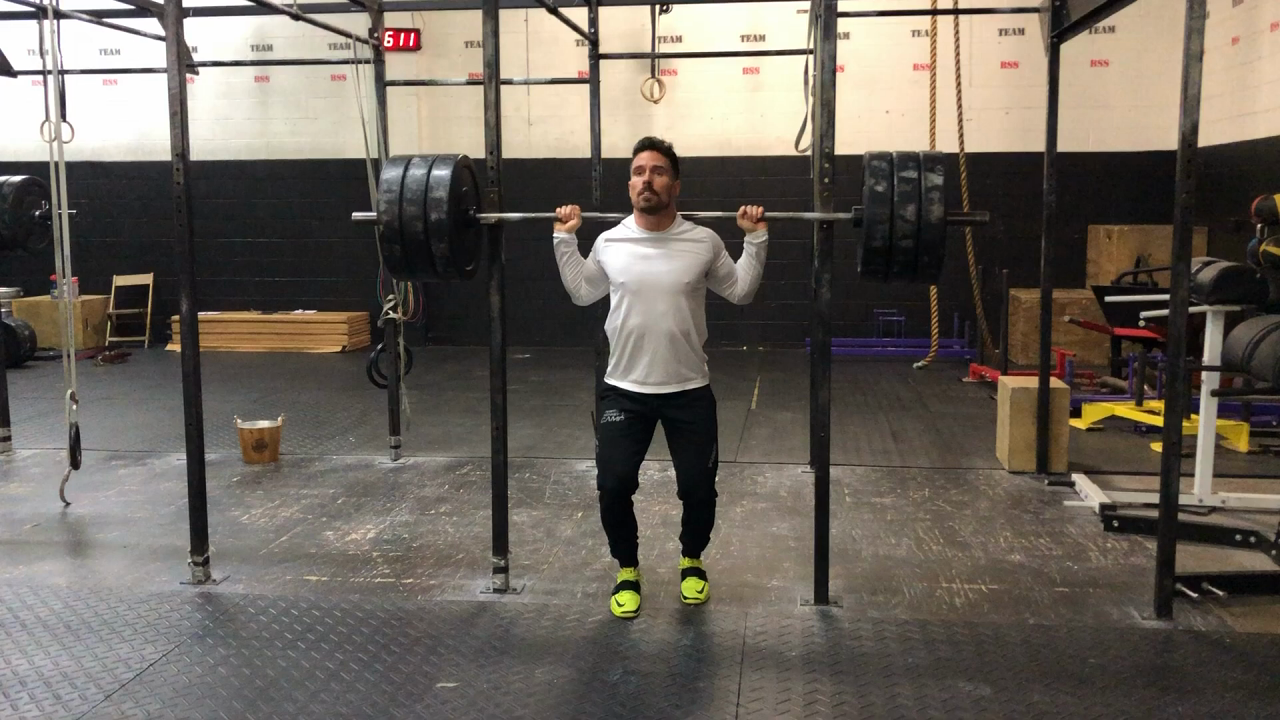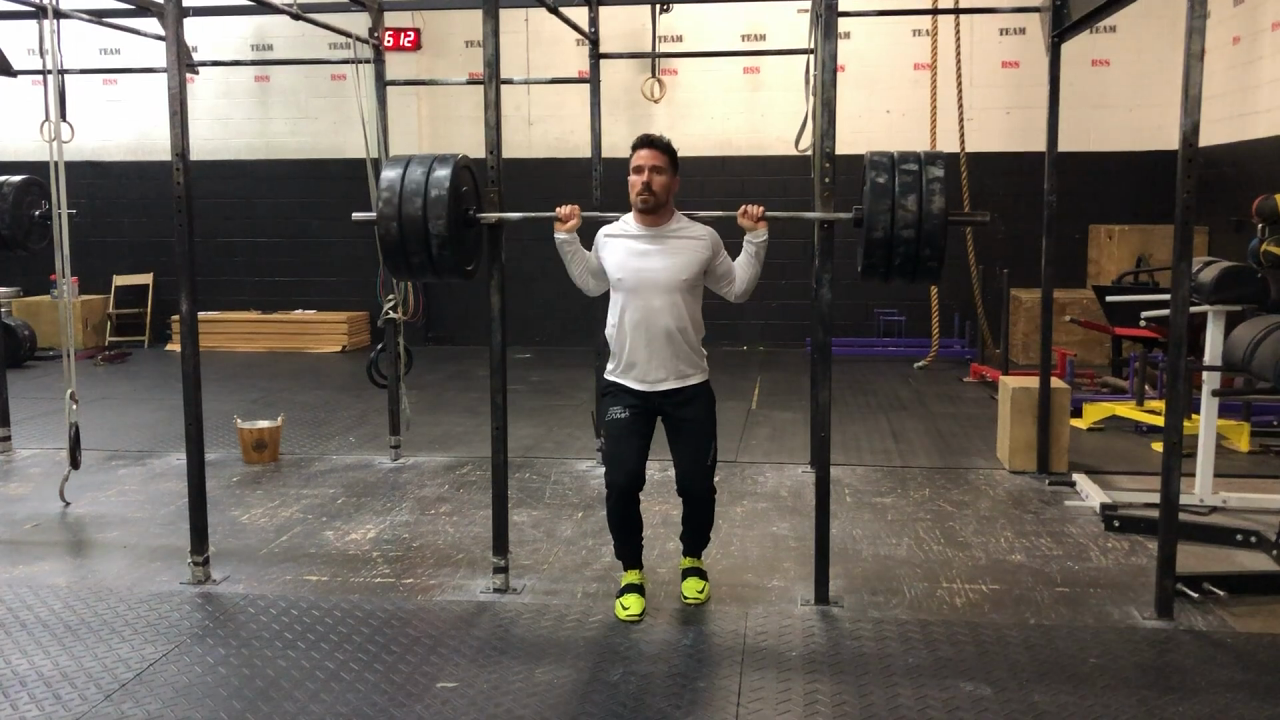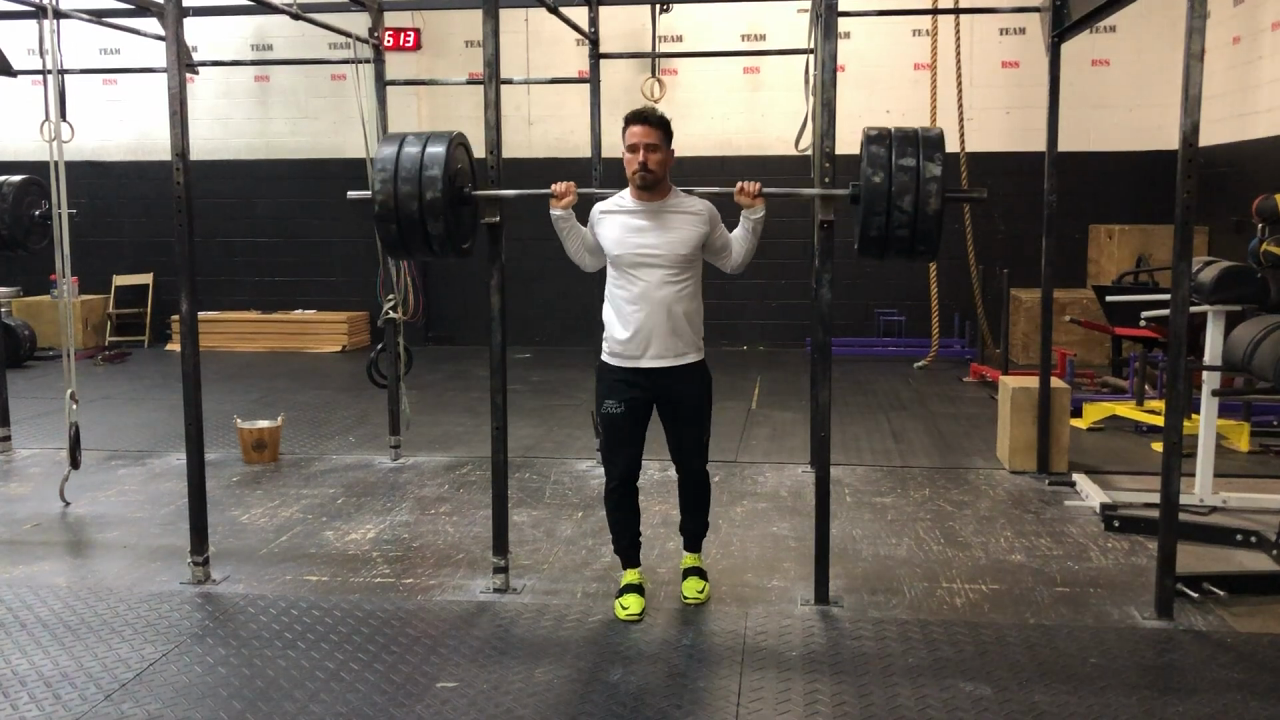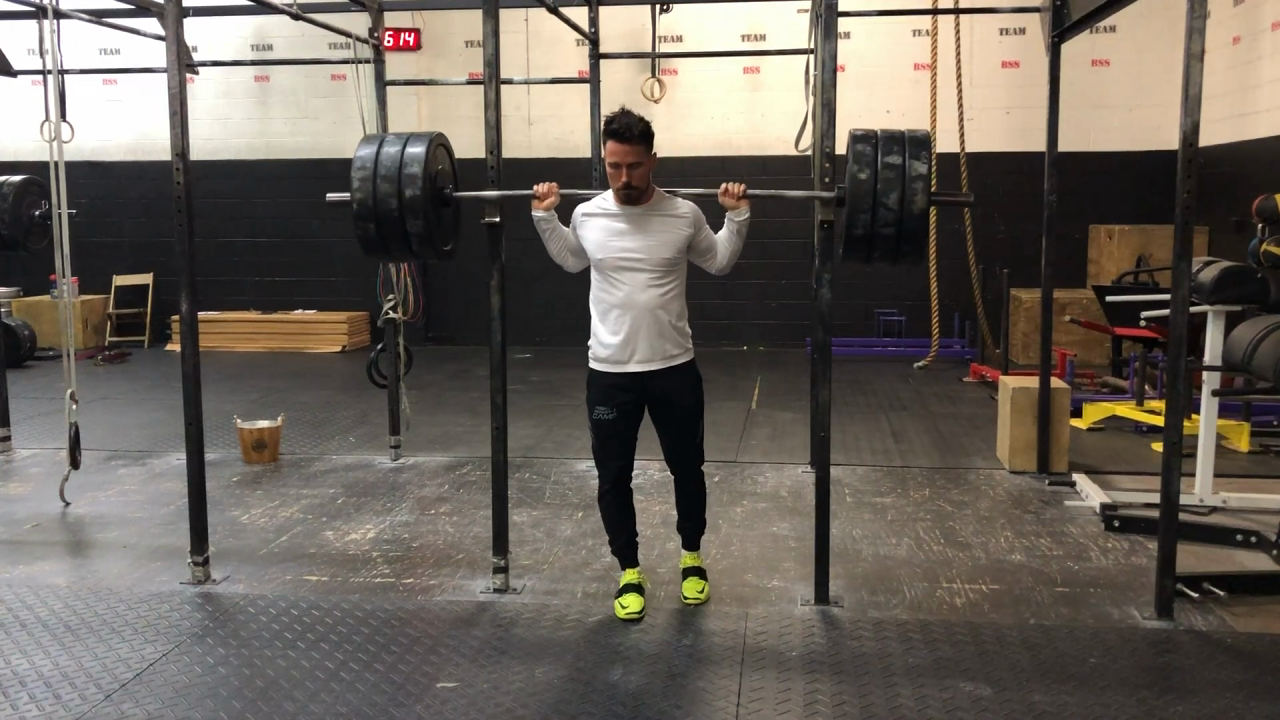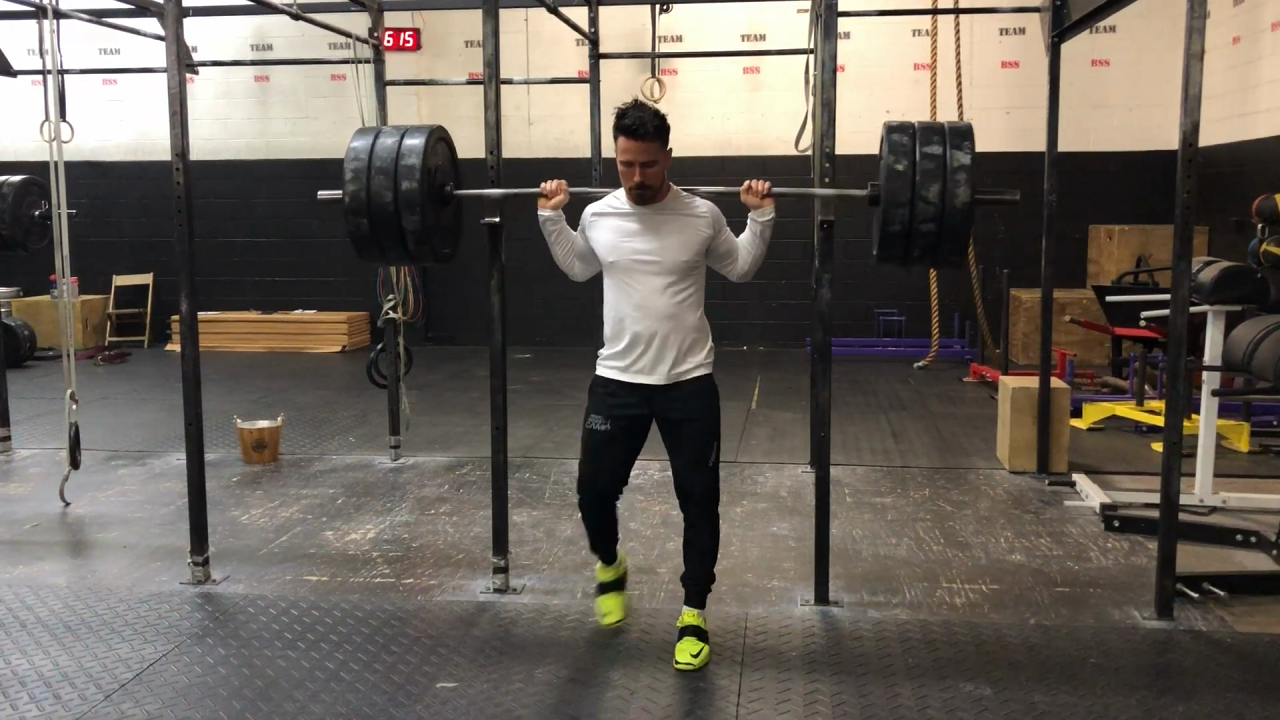
dt=1s
person 1, frame 1
left shoulder: (703, 243)
right shoulder: (608, 242)
left elbow: (741, 291)
right elbow: (582, 293)
left wrist: (755, 239)
right wrist: (564, 239)
left hip: (689, 391)
right hip: (624, 389)
left knee: (698, 489)
right knee: (613, 487)
left ankle: (692, 560)
right ankle: (627, 570)
person 1, frame 2
left shoulder: (702, 239)
right shoulder: (607, 238)
left elbow: (738, 290)
right elbow: (591, 286)
left wrist: (755, 238)
right wrist: (566, 237)
left hip: (688, 386)
right hip: (624, 386)
left knee: (697, 485)
right knee: (622, 484)
left ankle: (692, 560)
right ankle: (631, 573)
person 1, frame 3
left shoulder: (699, 213)
right shoulder: (604, 212)
left elbow: (734, 260)
right elbow: (588, 259)
left wrist: (752, 213)
right wrist: (562, 213)
left hip: (684, 367)
right hip: (620, 367)
left knee: (692, 469)
right knee: (620, 475)
left ankle: (692, 558)
right ankle: (631, 572)
person 1, frame 4
left shoulder: (684, 215)
right shoulder: (586, 215)
left elbow: (720, 262)
right elbow: (570, 260)
left wrist: (737, 215)
right wrist: (544, 215)
left hip: (674, 368)
right hip: (609, 371)
left knee: (687, 469)
right knee: (613, 478)
left ankle: (692, 556)
right ankle: (630, 573)
person 1, frame 5
left shoulder: (703, 215)
right shoulder: (597, 215)
left elbow: (740, 268)
right elbow: (577, 267)
left wrist: (760, 215)
right wrist: (551, 216)
left hip: (688, 381)
right hip: (617, 379)
left knee: (698, 501)
right knee: (595, 491)
left ankle: (694, 614)
right ankle: (610, 567)
